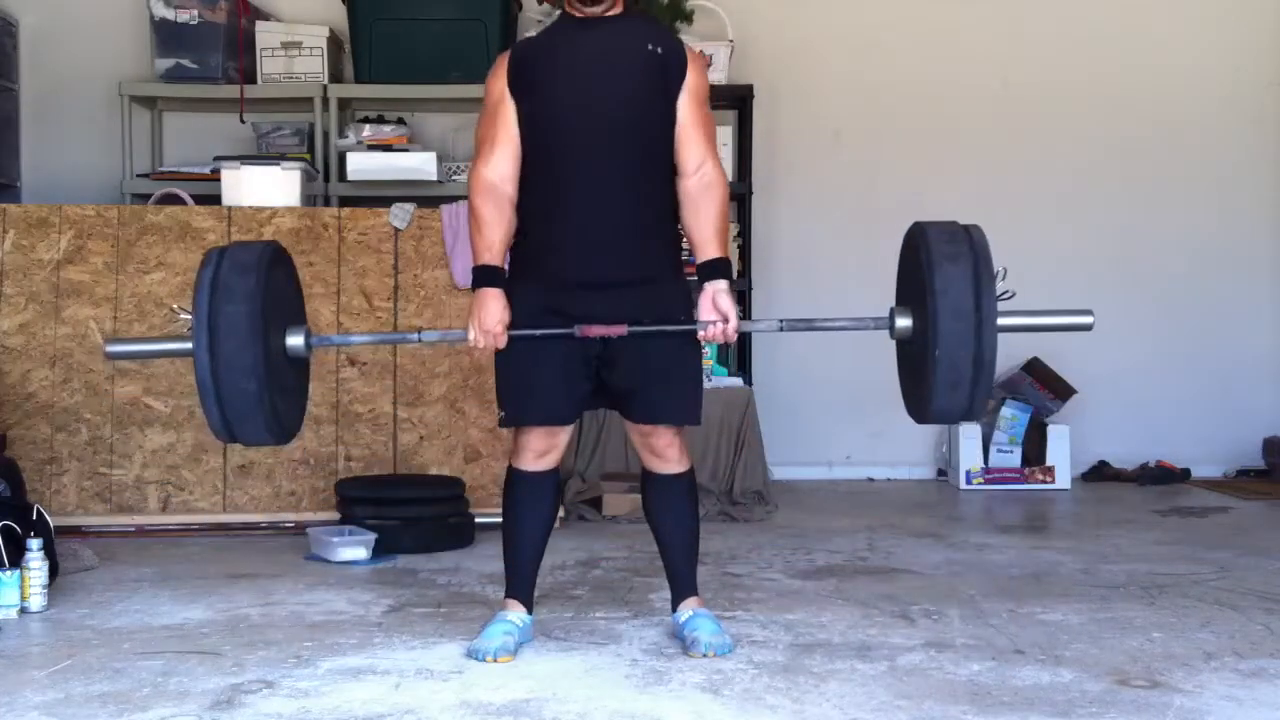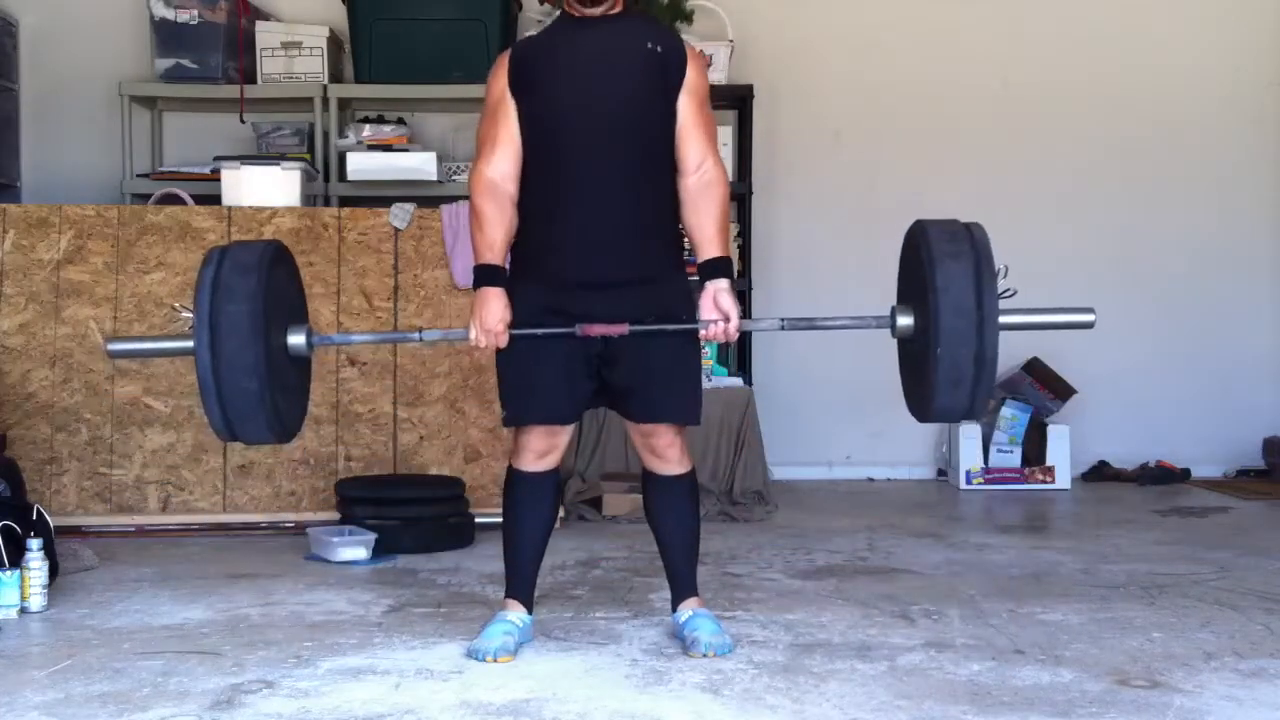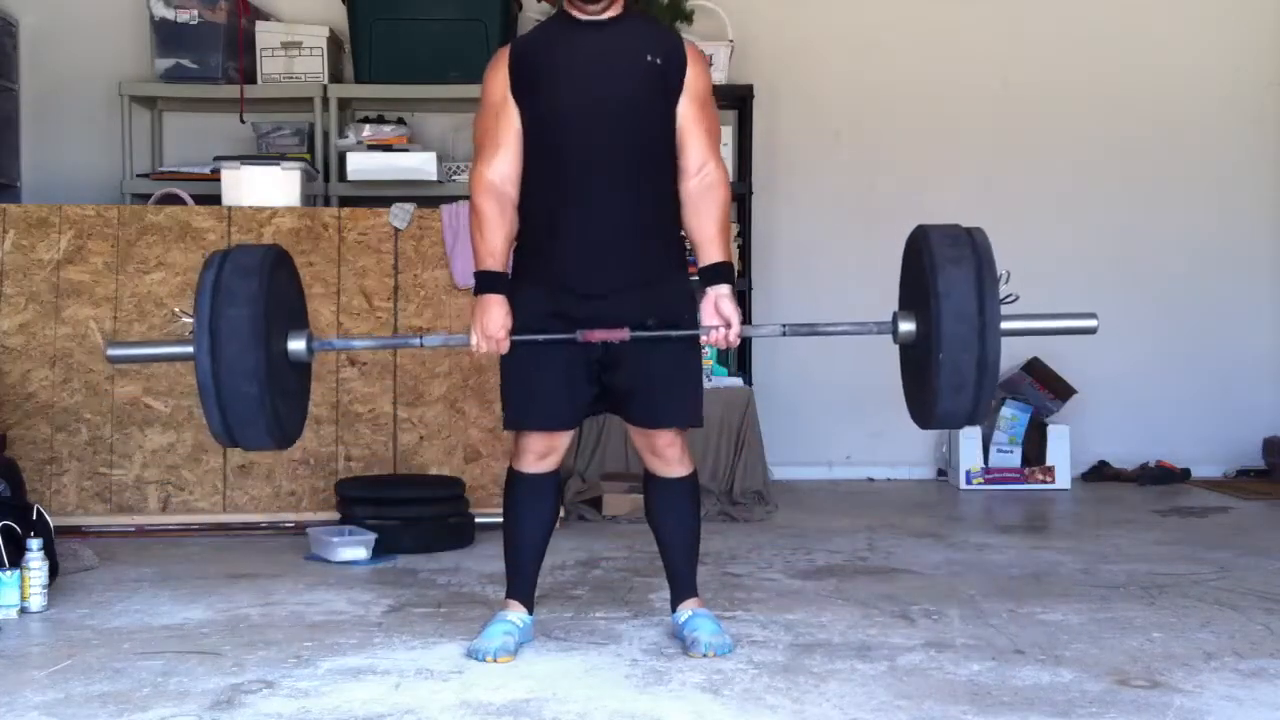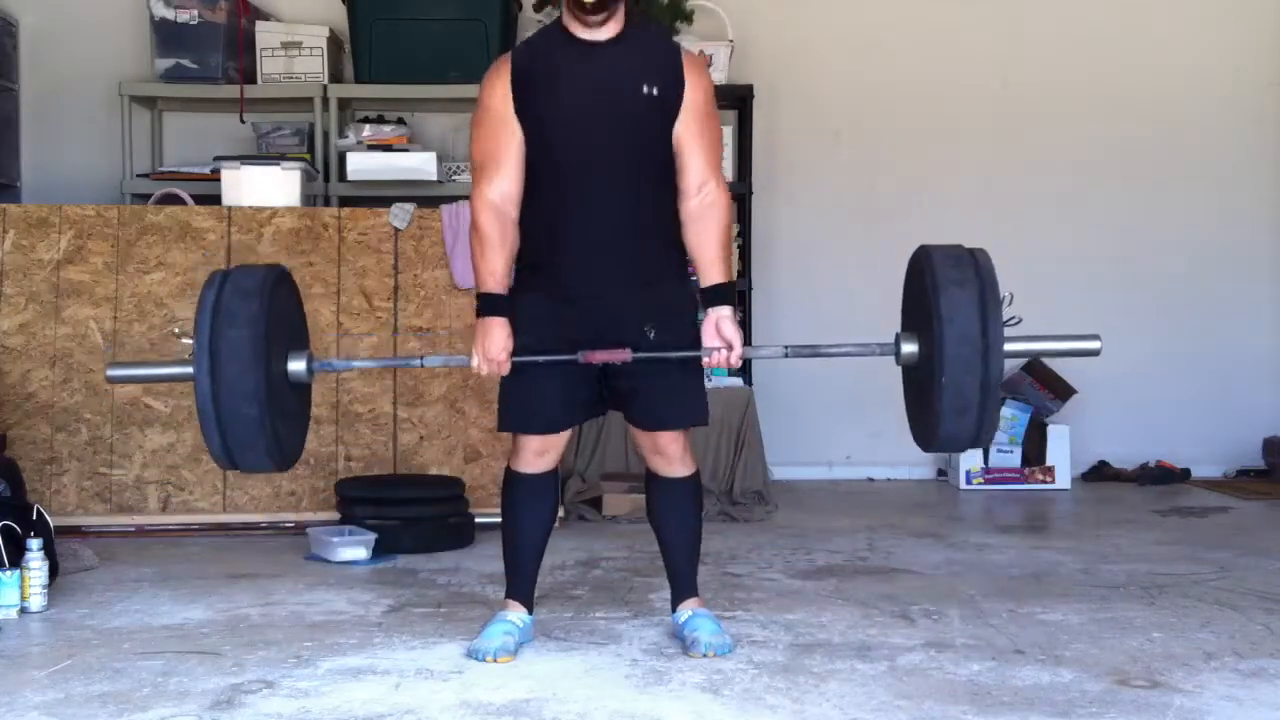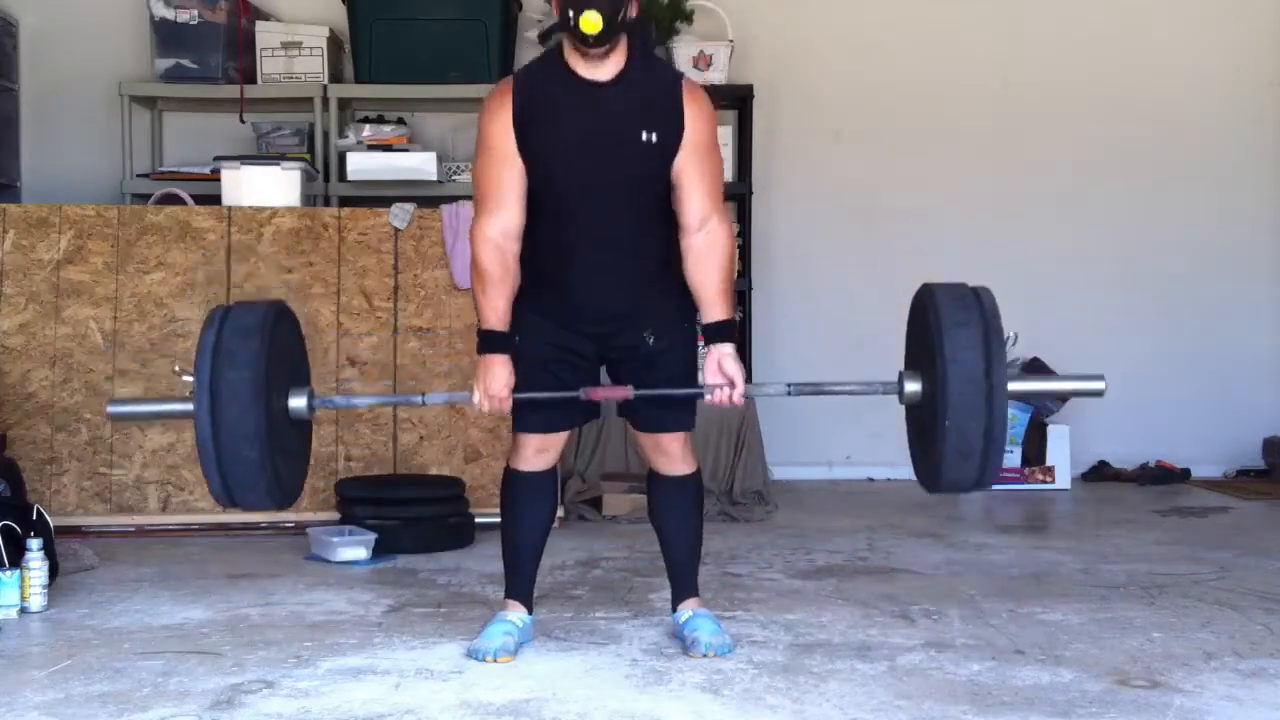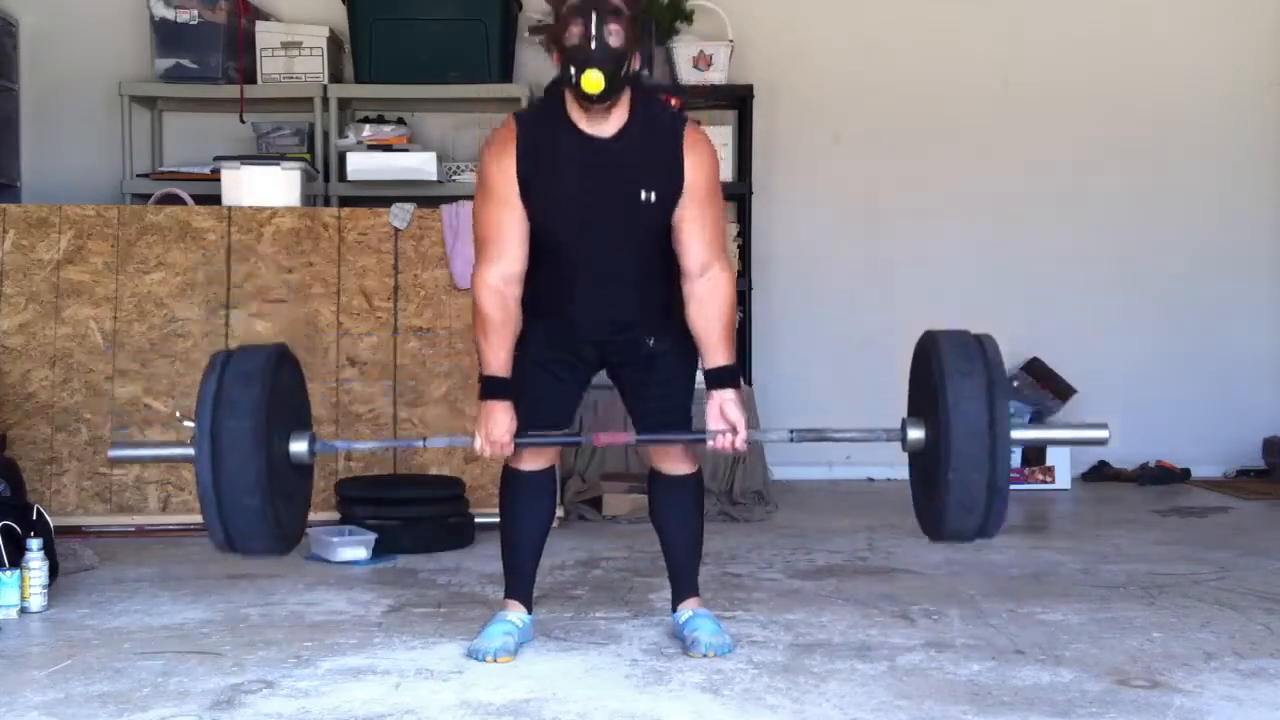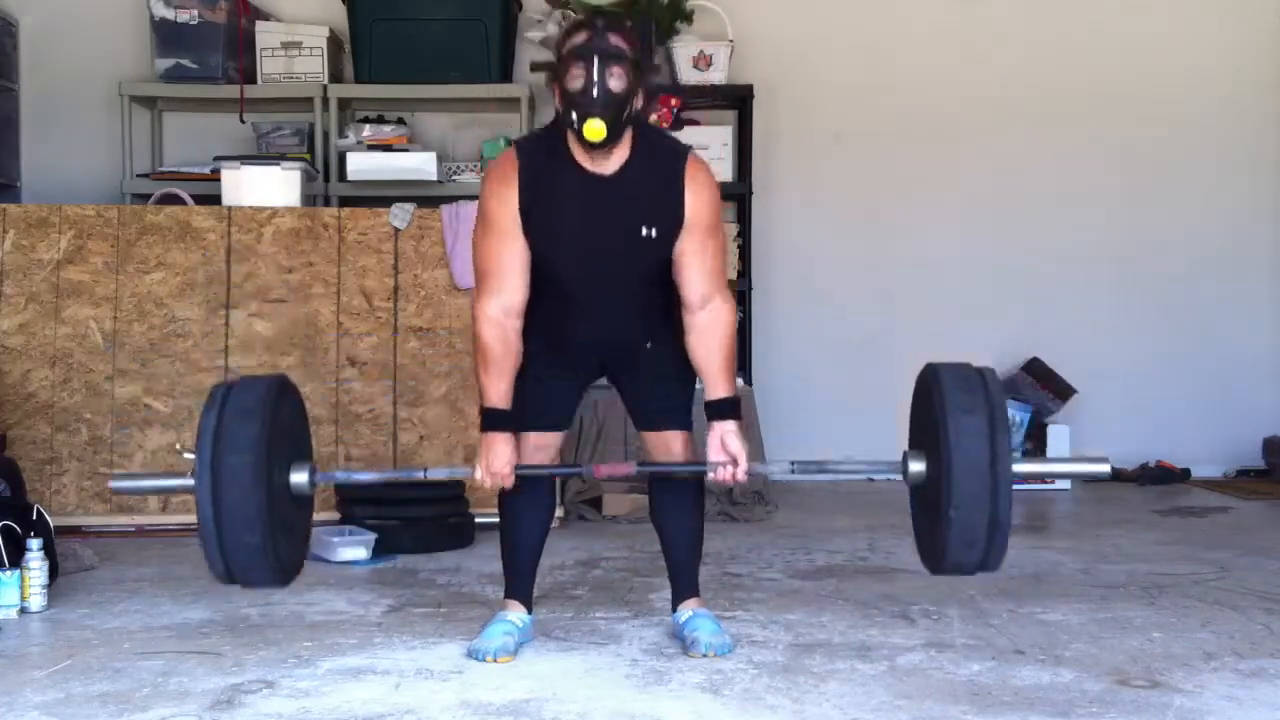
dt=0.1s
person 1, frame 1
right shoulder: (520, 62)
left elbow: (699, 169)
right elbow: (495, 177)
left wrist: (715, 275)
right wrist: (488, 283)
left hip: (651, 293)
right hip: (544, 295)
left knee: (663, 445)
right knee: (536, 447)
left ankle: (688, 603)
right ankle: (516, 608)
person 1, frame 2
right shoulder: (520, 61)
left elbow: (699, 168)
right elbow: (496, 177)
left wrist: (716, 274)
right wrist: (489, 282)
left hip: (652, 292)
right hip: (544, 294)
left knee: (664, 445)
right knee: (536, 447)
left ankle: (688, 604)
right ankle: (516, 607)
person 1, frame 3
right shoulder: (518, 59)
left elbow: (701, 171)
right elbow: (496, 179)
left wrist: (718, 280)
right wrist: (490, 289)
left hip: (654, 294)
right hip: (546, 297)
left knee: (666, 447)
right knee: (536, 449)
left ankle: (688, 604)
right ankle: (517, 608)
person 1, frame 4
left shoulder: (676, 67)
right shoulder: (514, 72)
left elbow: (701, 189)
right elbow: (497, 196)
left wrist: (718, 300)
right wrist: (492, 309)
left hip: (654, 302)
right hip: (547, 305)
left knee: (669, 447)
right knee: (534, 450)
left ankle: (688, 604)
right ankle: (516, 608)
person 1, frame 5
left shoulder: (678, 98)
right shoulder: (514, 100)
left elbow: (704, 224)
right elbow: (498, 231)
left wrist: (720, 335)
right wrist: (493, 348)
left hip: (652, 309)
right hip: (548, 313)
left knee: (670, 447)
right knee: (533, 449)
left ankle: (688, 604)
right ankle: (516, 608)
person 1, frame 6
left shoulder: (682, 145)
right shoulder: (513, 144)
left elbow: (706, 272)
right elbow: (500, 278)
left wrist: (723, 383)
right wrist: (495, 393)
left hip: (651, 322)
right hip: (549, 322)
left knee: (673, 452)
right knee: (531, 454)
left ankle: (688, 606)
right ankle: (516, 609)
person 1, frame 7
left shoulder: (684, 175)
right shoulder: (515, 175)
left elbow: (706, 304)
right elbow: (500, 310)
left wrist: (725, 415)
right wrist: (495, 428)
left hip: (649, 329)
right hip: (551, 333)
left knee: (673, 448)
right knee: (531, 450)
left ankle: (688, 605)
right ankle: (516, 609)
